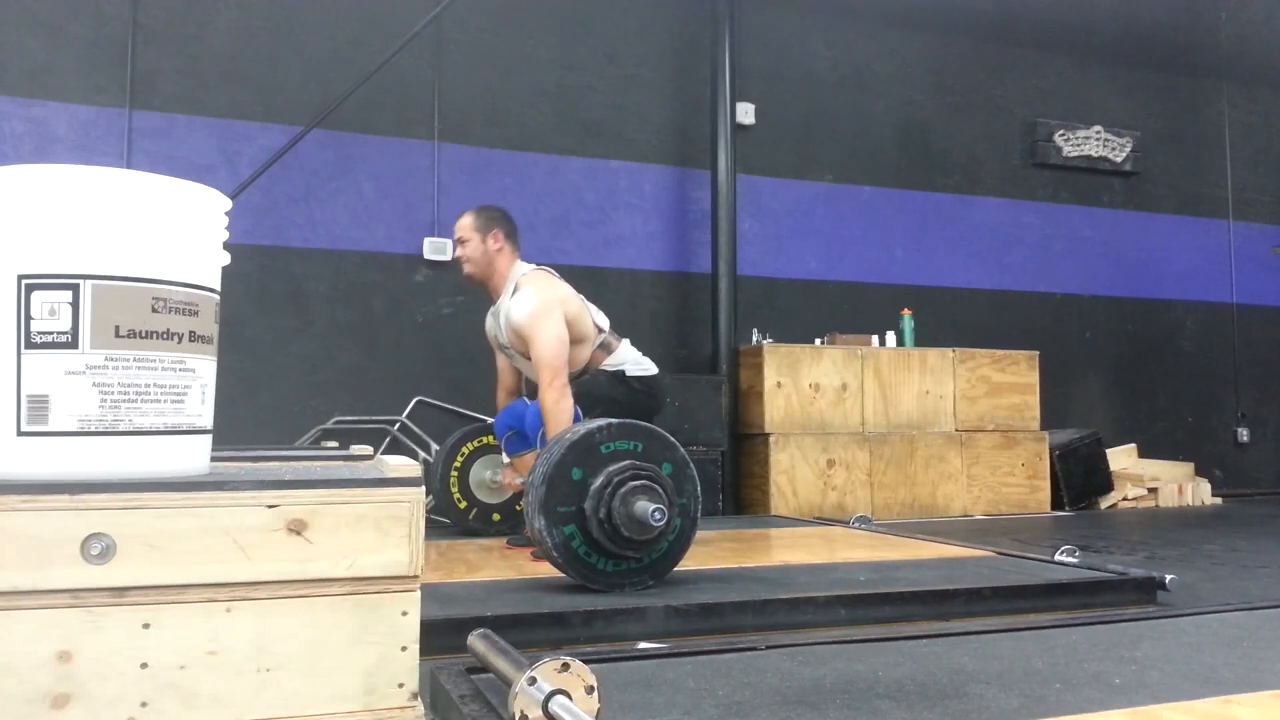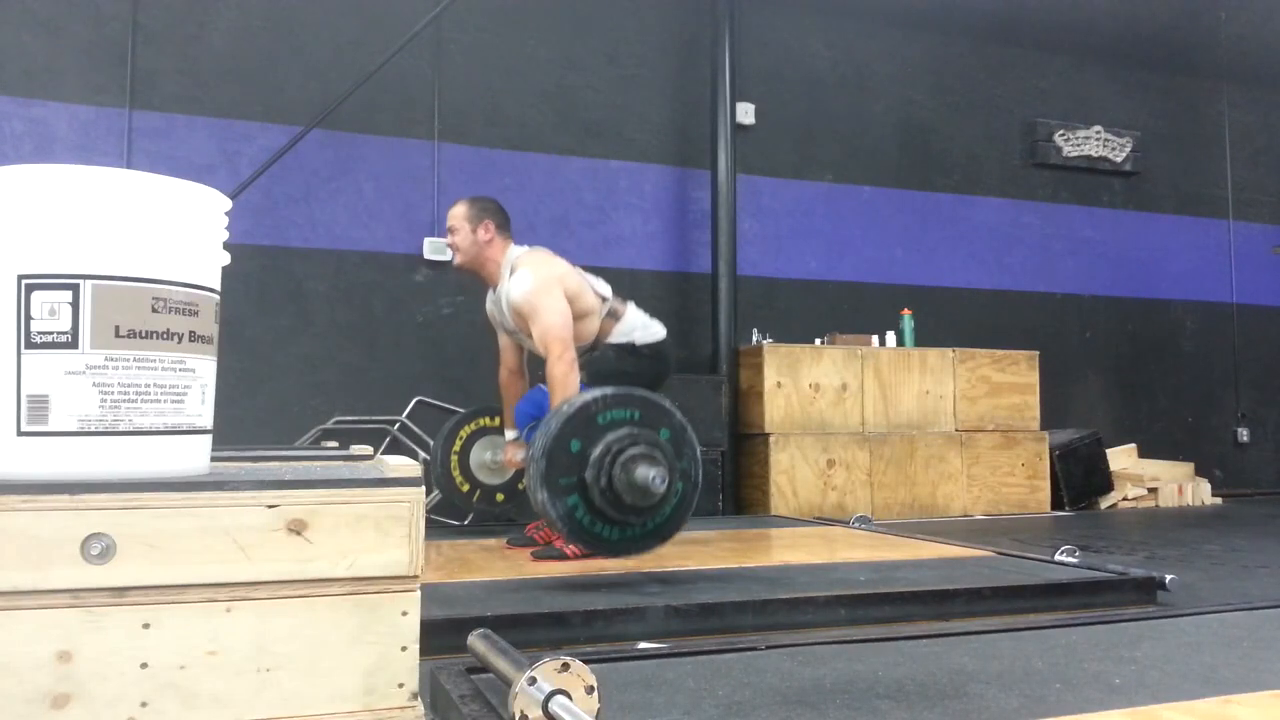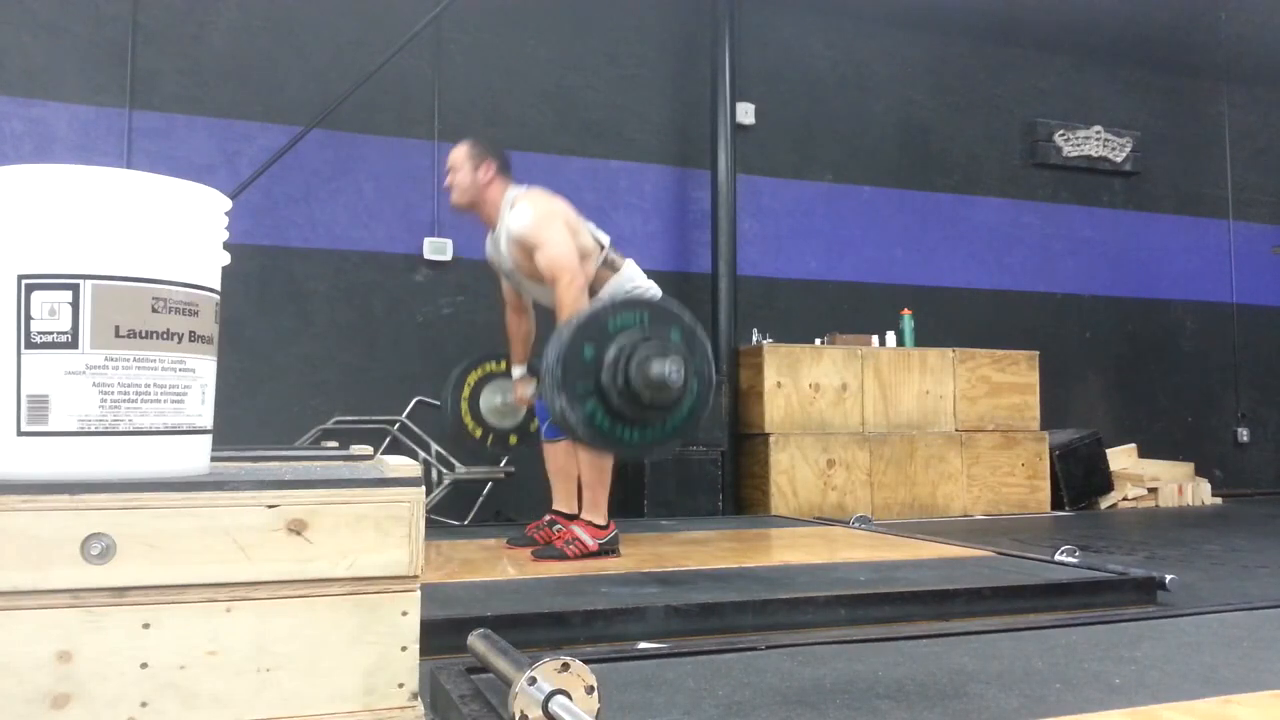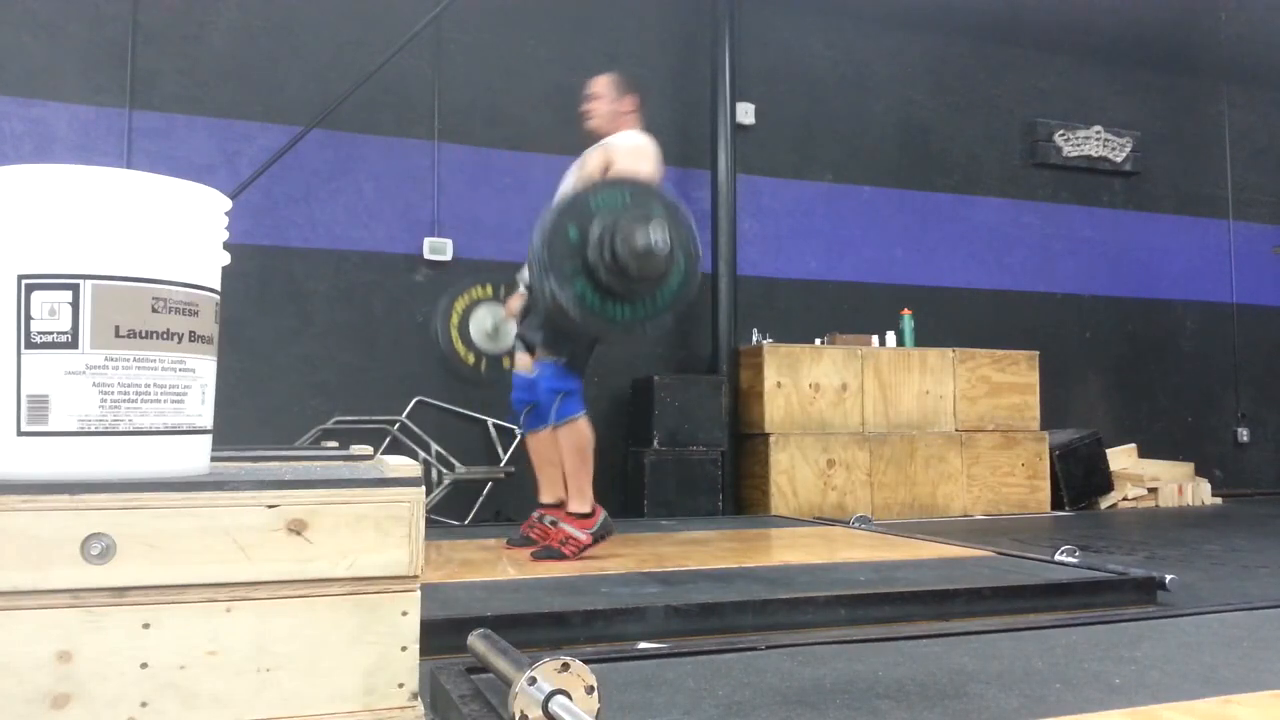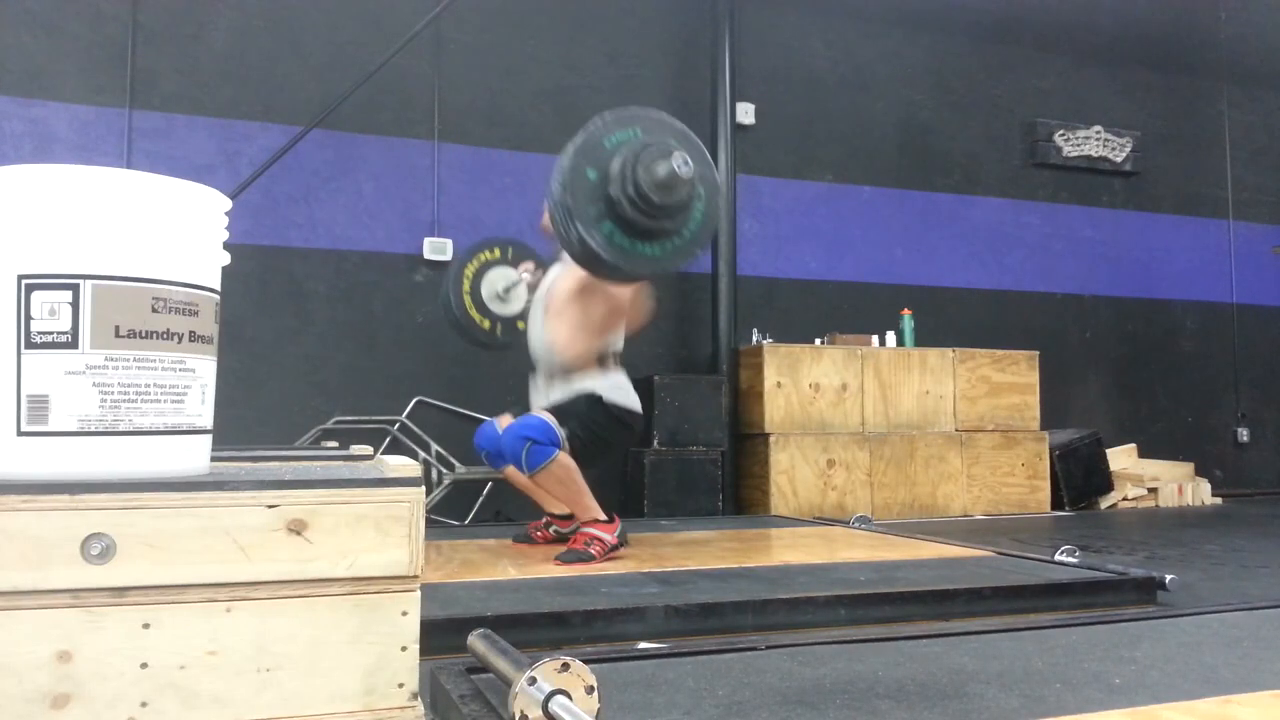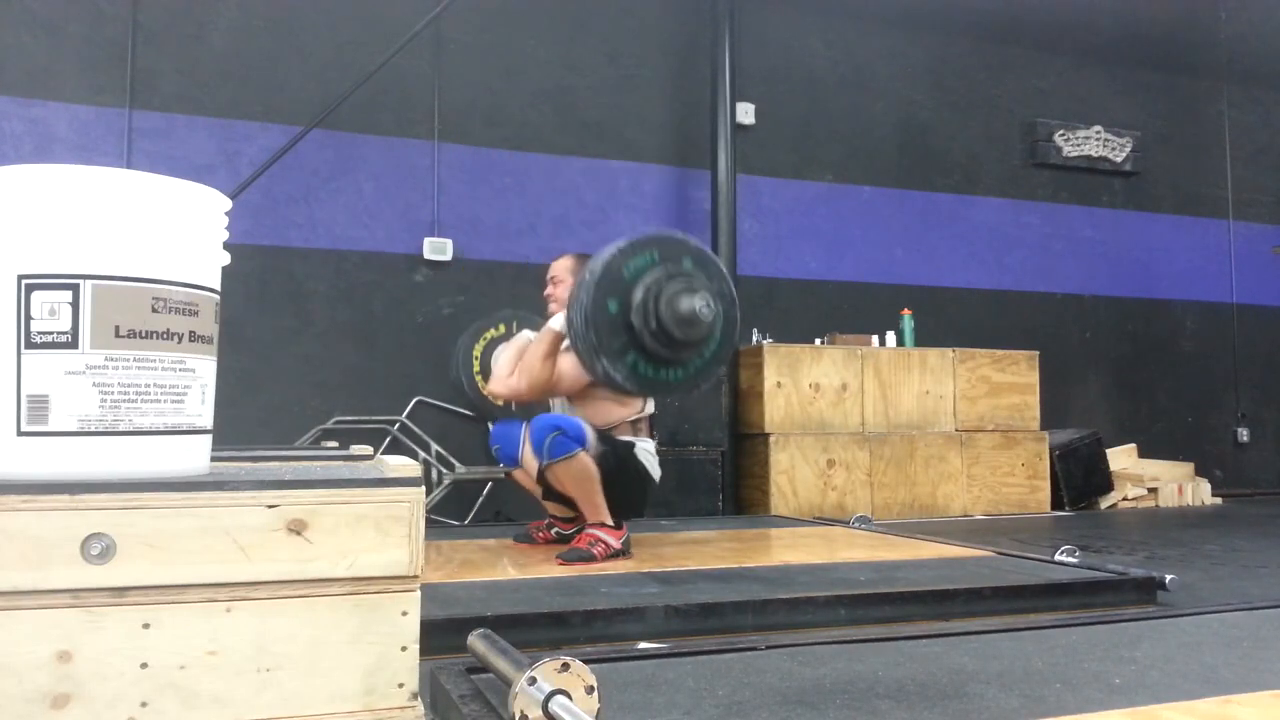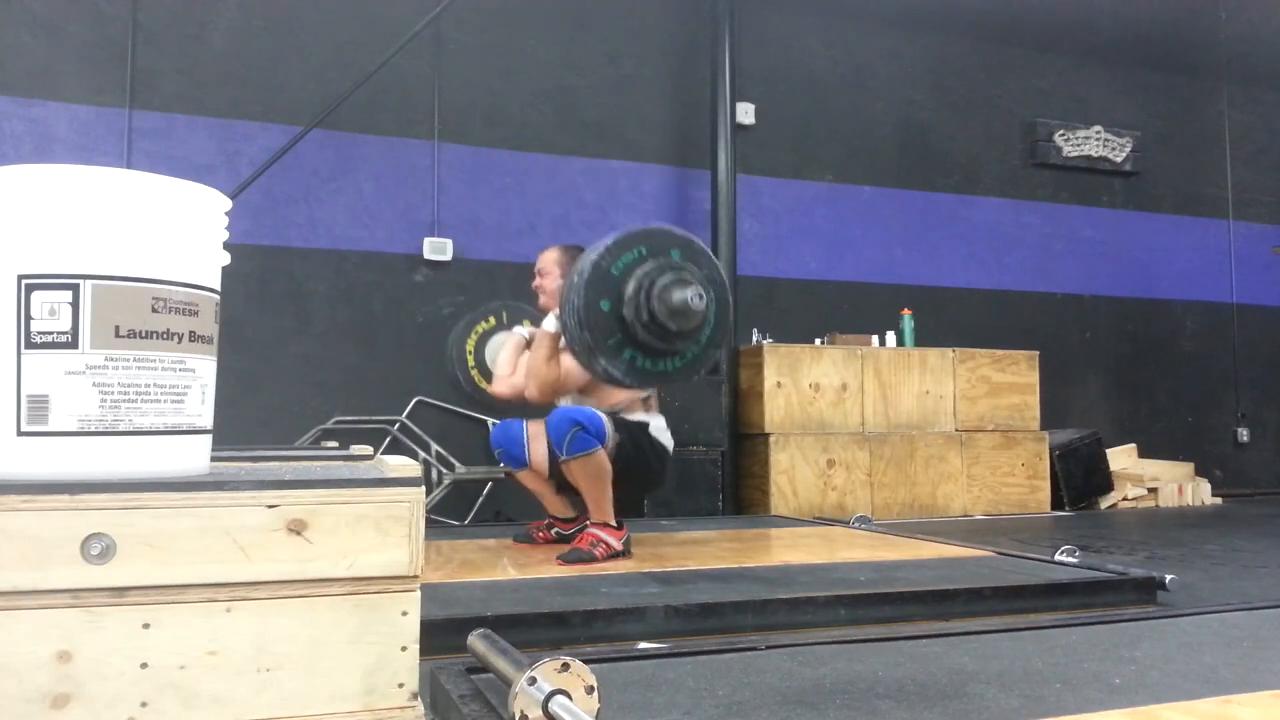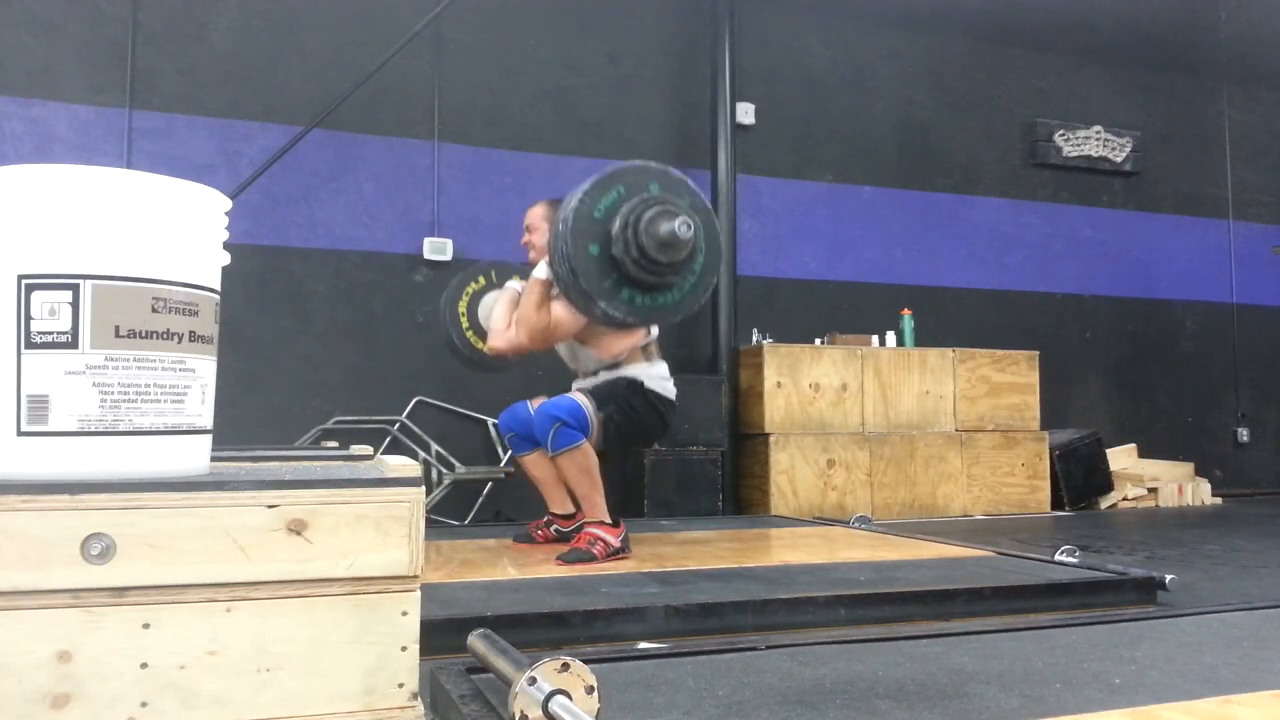
dt=0.3s
person 1, frame 1
left shoulder: (533, 299)
right shoulder: (498, 315)
left elbow: (555, 387)
right elbow: (508, 390)
right wrist: (510, 461)
left hip: (633, 383)
right hip: (603, 382)
left knee: (540, 418)
right knee: (510, 421)
person 1, frame 2
left shoulder: (530, 280)
right shoulder: (497, 298)
left elbow: (562, 361)
right elbow: (511, 371)
right wrist: (513, 438)
left hip: (639, 346)
right hip: (603, 351)
right knee: (533, 413)
person 1, frame 3
left shoulder: (529, 214)
right shoulder: (496, 239)
left elbow: (571, 286)
right elbow: (518, 311)
right wrist: (520, 374)
right knee: (552, 403)
left ankle: (597, 528)
right ankle: (563, 519)
person 1, frame 4
left shoulder: (634, 144)
right shoulder: (598, 153)
right wrist: (526, 283)
left knee: (554, 389)
right knee: (528, 391)
left ankle: (585, 517)
right ankle: (552, 511)
person 1, frame 5
right shoulder: (561, 271)
left elbow: (636, 312)
right wrist: (527, 281)
left hip: (603, 408)
right hip: (568, 402)
left knee: (525, 439)
right knee: (490, 439)
left ankle: (601, 526)
right ankle: (563, 516)
person 1, frame 6
right shoulder: (562, 343)
left elbow: (529, 389)
right elbow: (498, 387)
left wrist: (555, 324)
right wrist: (522, 340)
left hip: (627, 471)
right hip: (591, 460)
left knee: (550, 428)
right knee: (504, 432)
left ankle: (607, 530)
right ankle: (567, 521)
person 1, frame 7
right shoulder: (558, 336)
left elbow: (538, 391)
right elbow: (502, 386)
left wrist: (551, 325)
right wrist: (521, 333)
left hip: (641, 451)
right hip: (599, 453)
left knee: (566, 421)
right knee: (505, 436)
left ankle: (608, 531)
right ankle: (567, 520)
person 1, frame 8
right shoulder: (555, 286)
left elbow: (533, 338)
right elbow: (499, 341)
left wrist: (542, 272)
right wrist: (513, 287)
left hip: (642, 393)
right hip: (606, 390)
left knee: (552, 416)
right knee: (514, 423)
left ankle: (605, 529)
right ankle: (566, 519)
